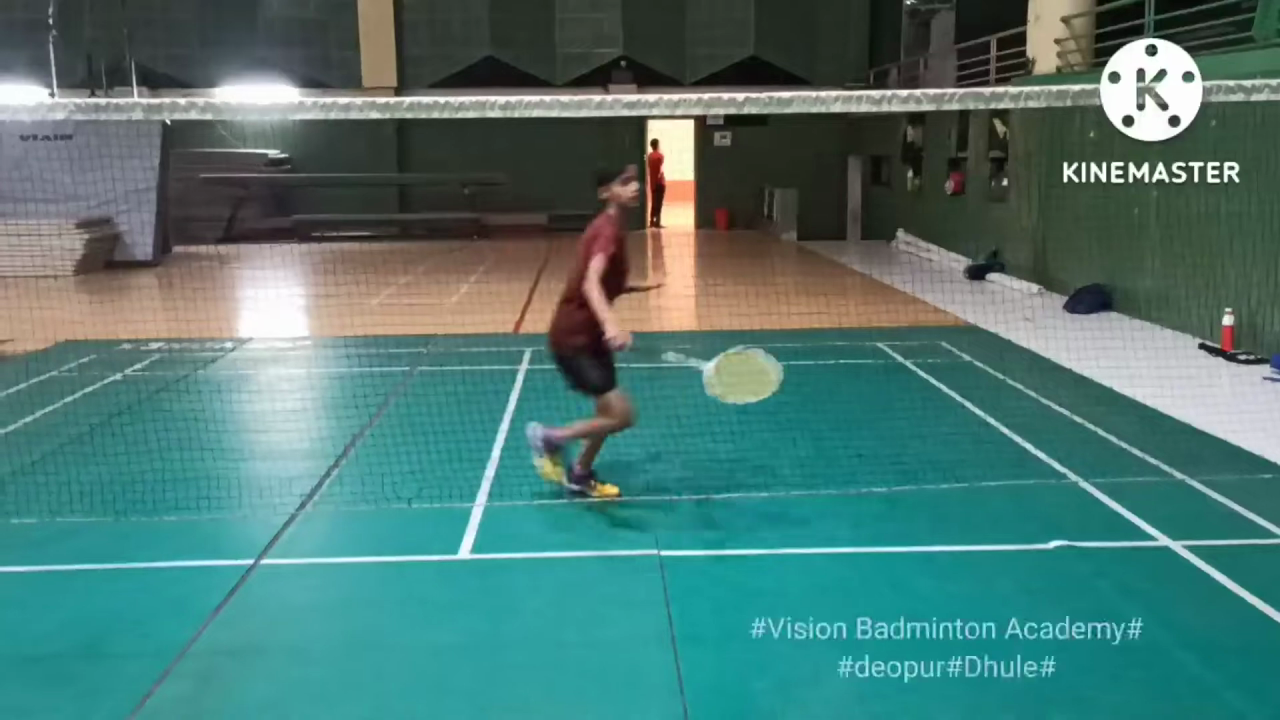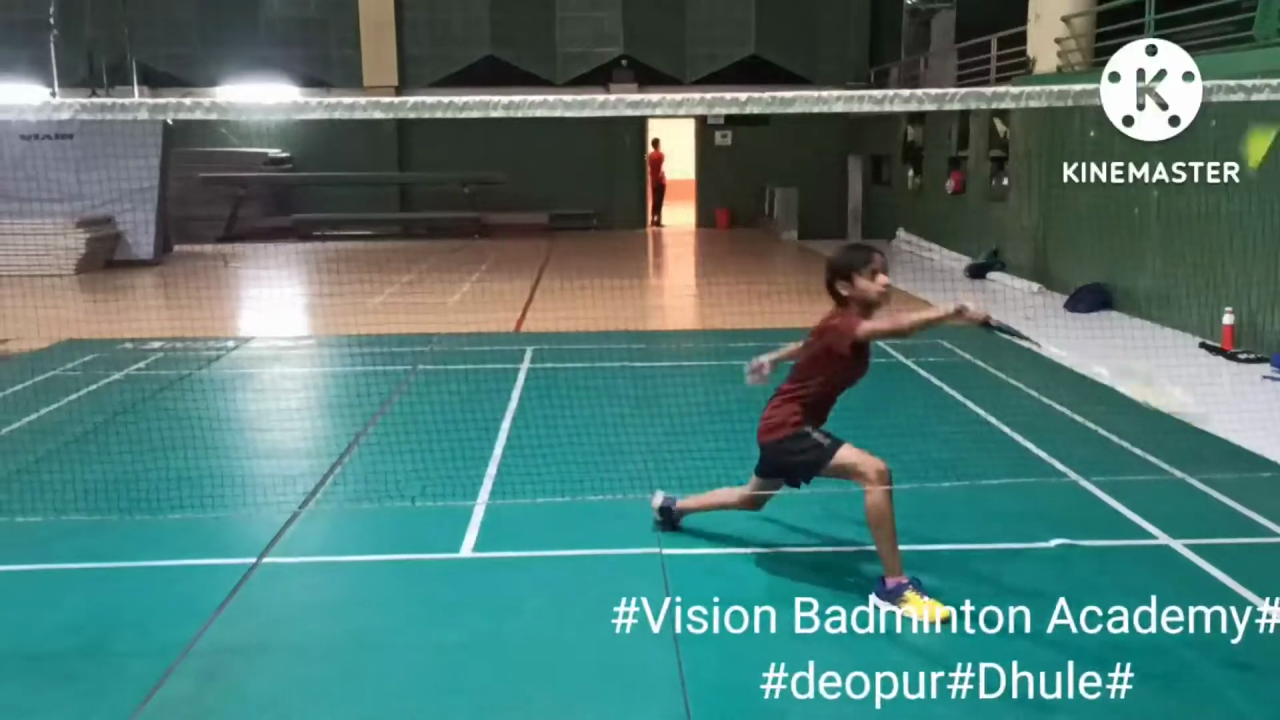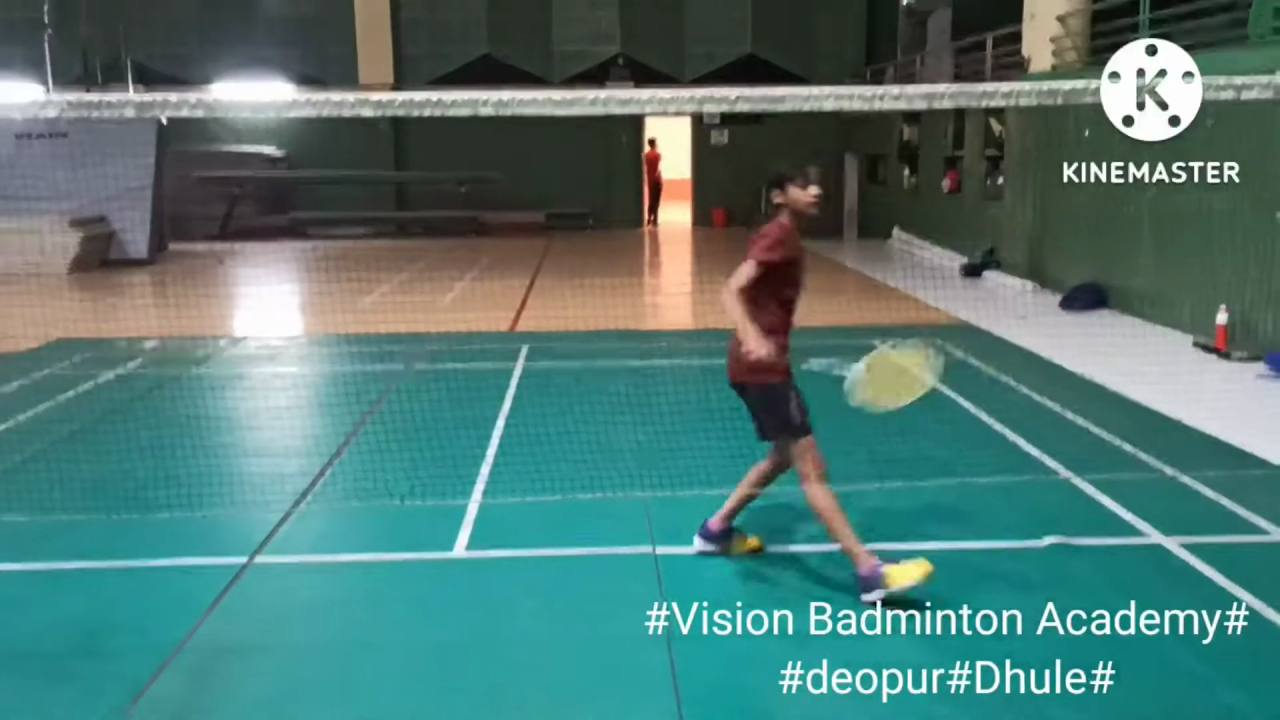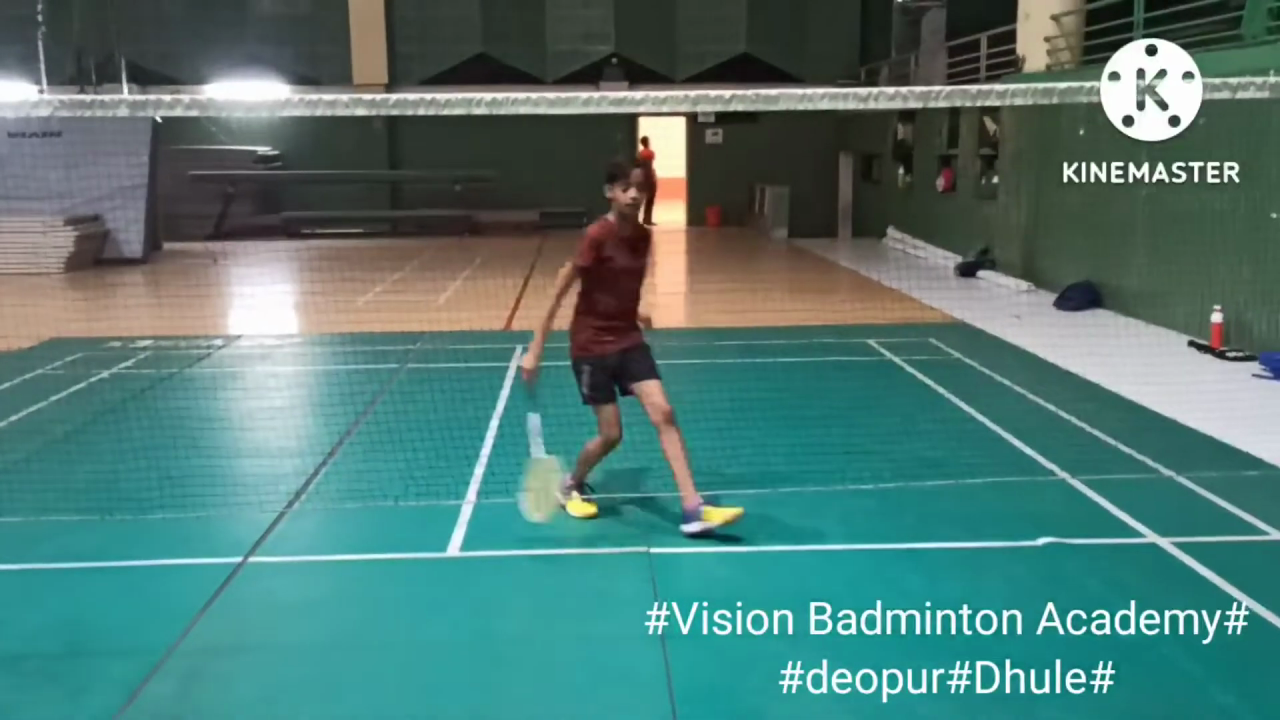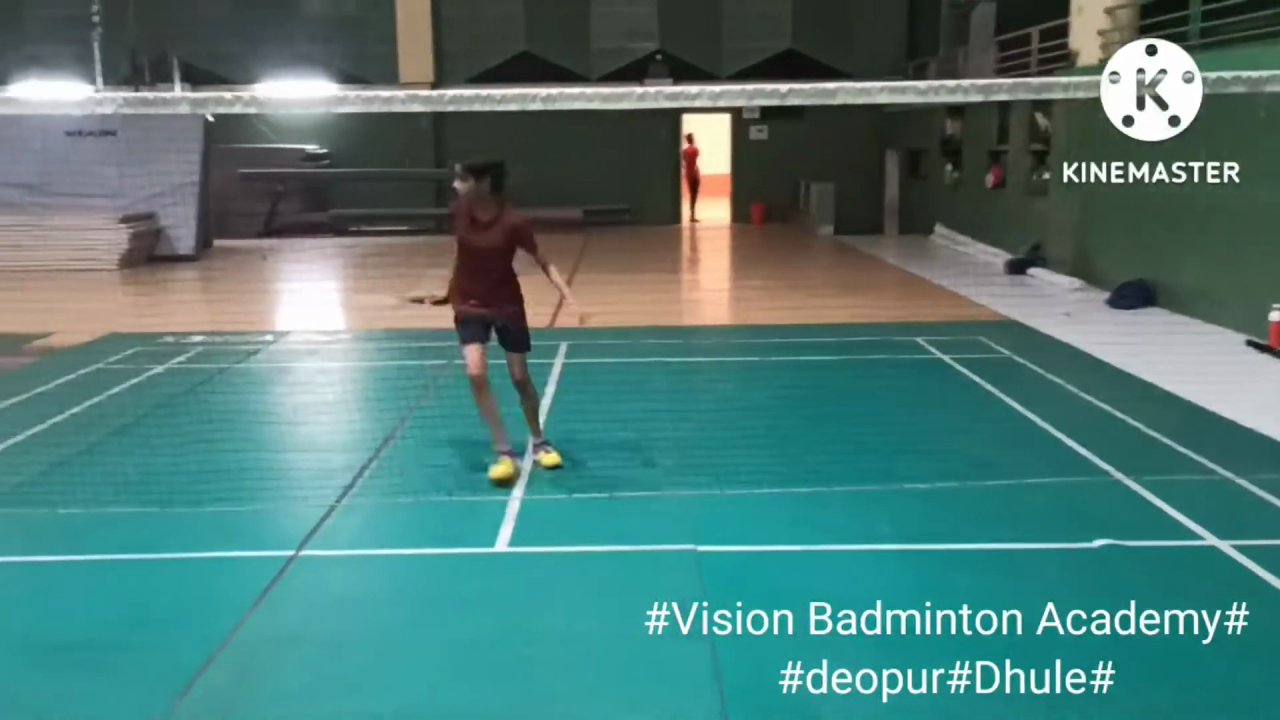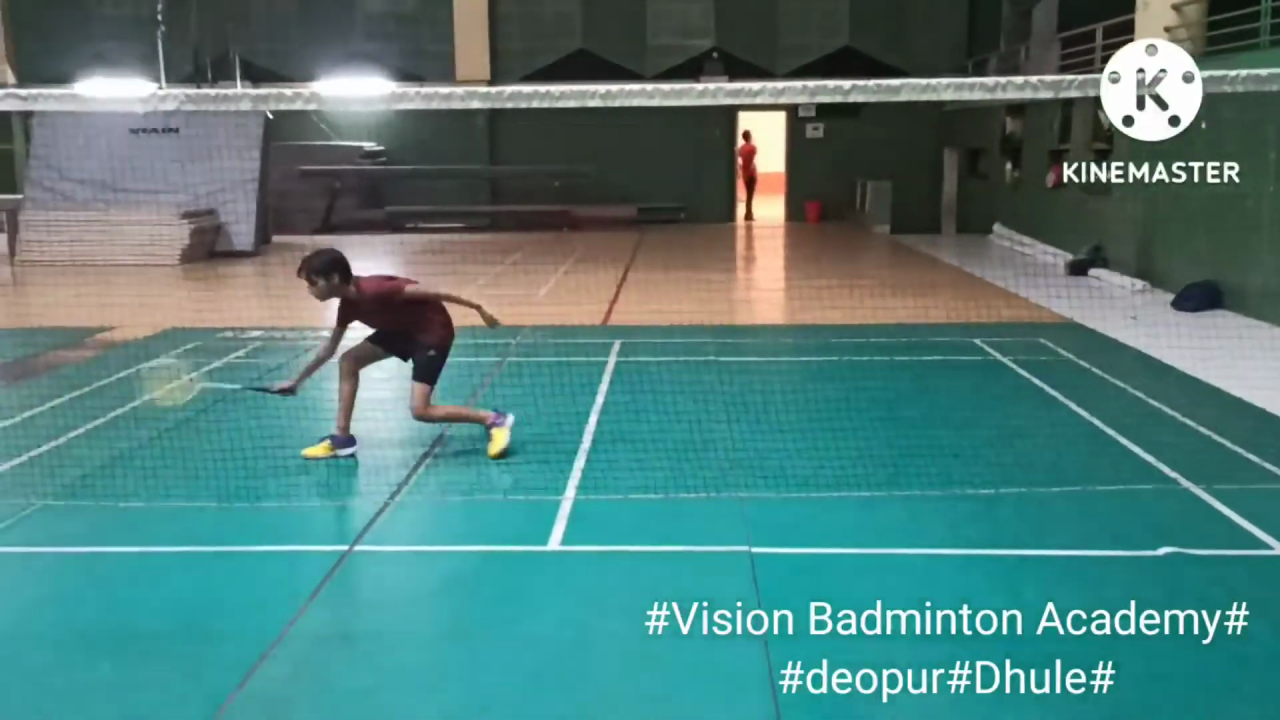
dt=0.5s
person 1, frame 1
left shoulder: (612, 229)
right shoulder: (605, 231)
right elbow: (591, 285)
left wrist: (634, 287)
right wrist: (610, 322)
left hip: (589, 333)
right hip: (573, 337)
left knee: (608, 413)
right knee: (619, 417)
left ankle: (580, 474)
right ankle: (547, 437)
person 1, frame 2
left shoulder: (845, 322)
right shoulder: (842, 326)
left elbow: (804, 347)
right elbow: (894, 326)
left wrist: (771, 359)
right wrist: (953, 312)
left hip: (782, 424)
right hip: (786, 429)
left knee: (752, 497)
right knee: (875, 473)
left ankle: (672, 506)
right ankle: (894, 586)
person 1, frame 3
left shoulder: (781, 238)
right shoulder: (776, 238)
right elbow: (731, 291)
right wrist: (751, 336)
left hip: (765, 365)
right hip: (762, 369)
left knee: (785, 455)
right knee: (810, 467)
left ankle: (716, 528)
right ankle: (869, 573)
person 1, frame 4
left shoulder: (643, 236)
right shoulder: (597, 236)
right elbow: (558, 292)
right wrist: (535, 349)
left hip: (629, 339)
right hip: (593, 343)
left knee: (663, 415)
right knee: (611, 434)
left ankle: (693, 509)
right ankle: (572, 486)
person 1, frame 5
left shoulder: (513, 223)
right shoulder: (460, 213)
left elbow: (544, 263)
left wrist: (568, 297)
right wrist: (448, 292)
left hip: (506, 304)
right hip: (468, 305)
left knee: (521, 378)
right knee: (476, 374)
left ankle: (540, 441)
right ankle: (504, 450)
person 1, frame 6
left shoulder: (375, 291)
right shoulder: (347, 305)
left elbow: (426, 292)
right elbow: (330, 347)
left wrist: (478, 307)
right wrist: (298, 381)
left hip: (434, 331)
right hip: (402, 329)
left knee: (420, 411)
right knee: (348, 363)
left ankle: (495, 420)
right ankle: (342, 438)
